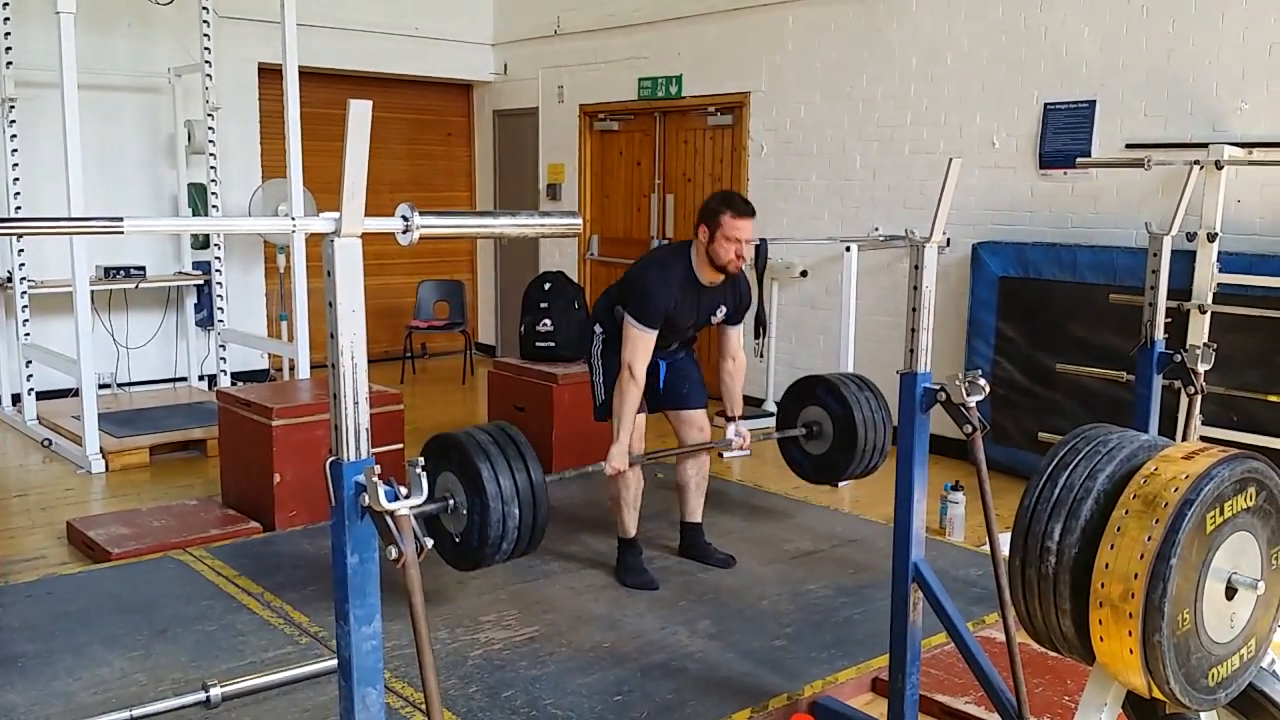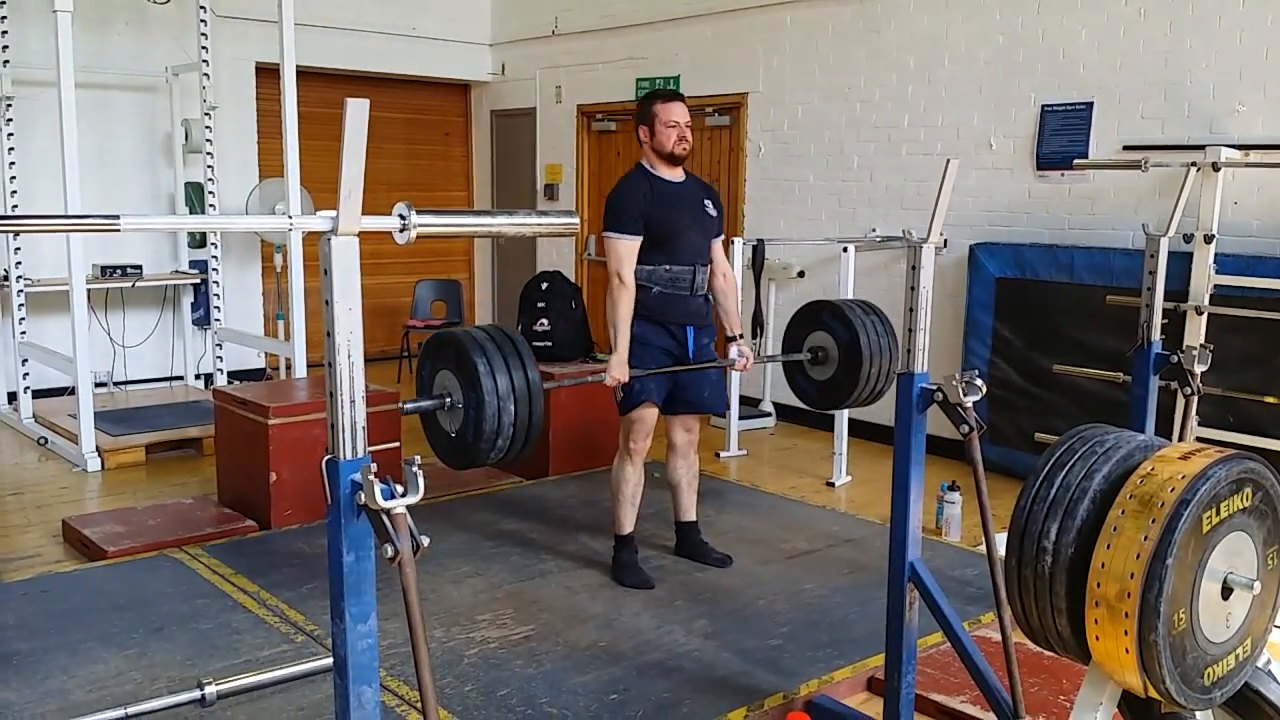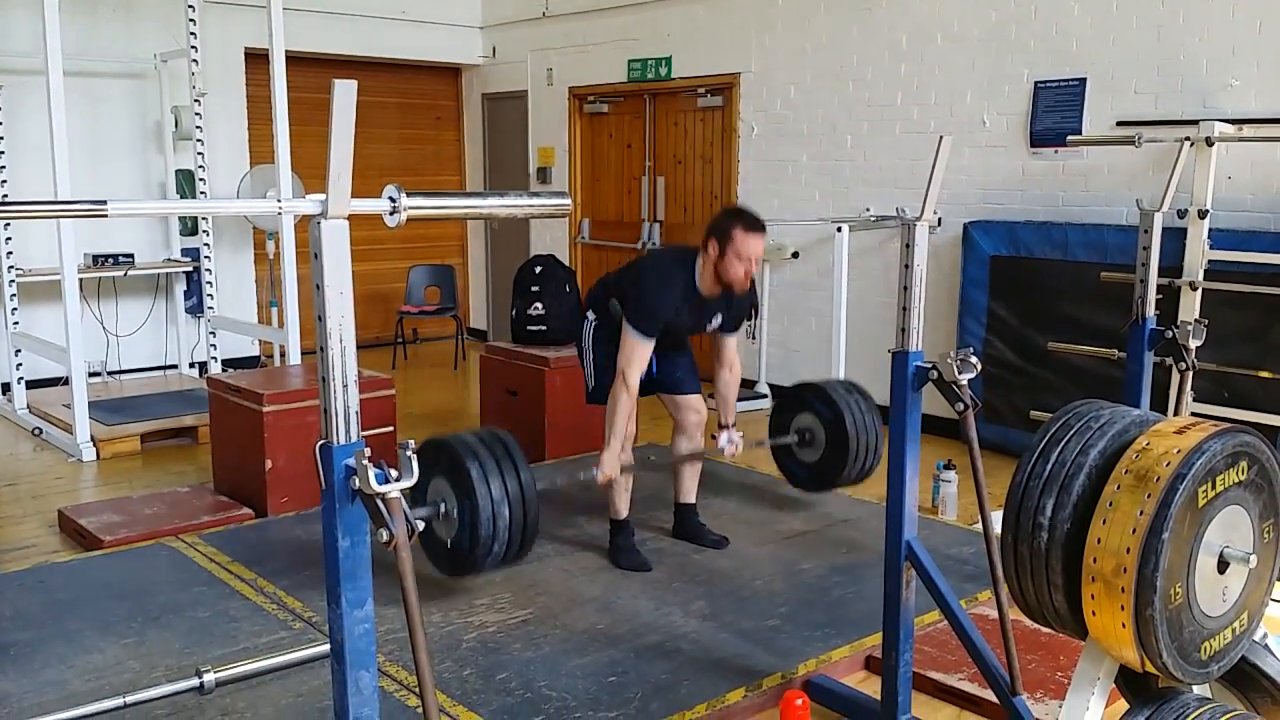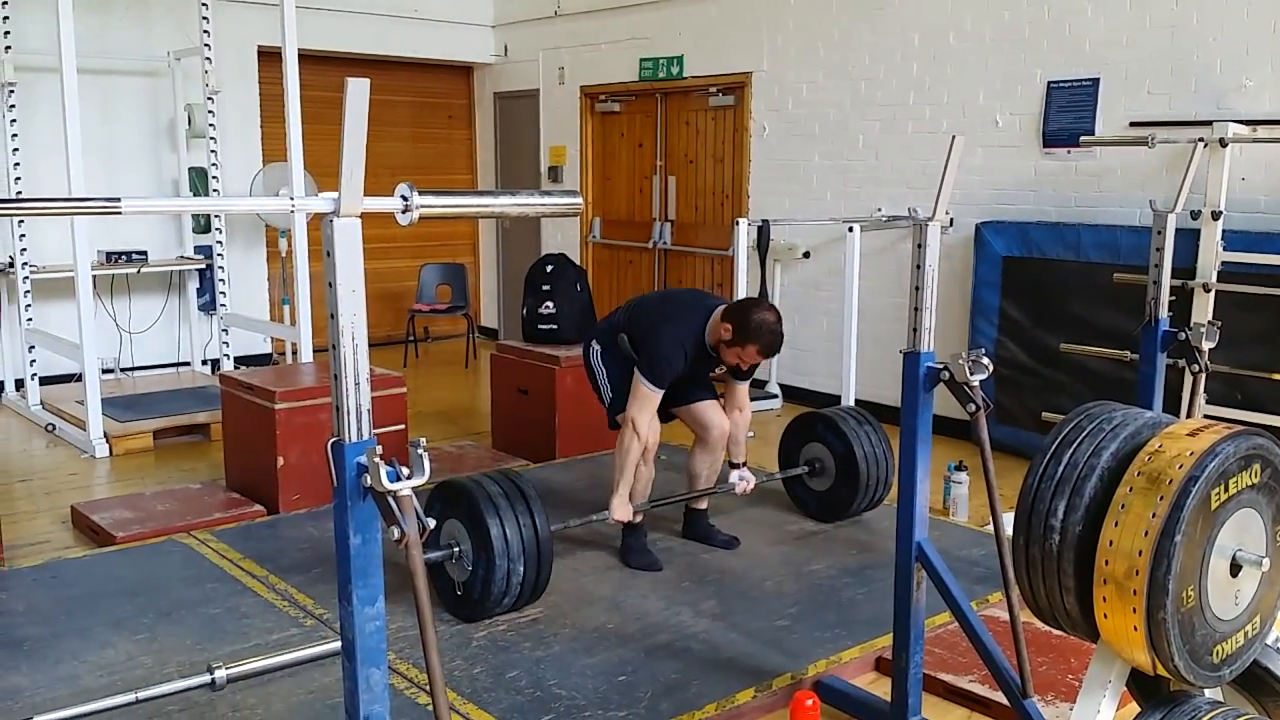
dt=0.7s
person 1, frame 1
left shoulder: (736, 287)
right shoulder: (659, 279)
left elbow: (732, 356)
right elbow: (633, 368)
left wrist: (734, 418)
right wrist: (619, 444)
left hip: (673, 346)
right hip: (618, 339)
left knee: (698, 436)
right knee: (635, 446)
left ankle: (692, 537)
right ankle: (628, 552)
person 1, frame 2
left shoulder: (704, 194)
right shoulder: (631, 192)
left elbow: (720, 271)
right elbow: (621, 277)
left wrist: (735, 336)
right wrist: (620, 353)
left hip: (697, 331)
right hip: (648, 332)
left knee: (685, 437)
right knee: (637, 442)
left ankle: (688, 535)
right ankle: (624, 550)
person 1, frame 3
left shoulder: (739, 297)
right shoulder: (662, 285)
left elbow: (727, 364)
right elbow: (628, 376)
left wrist: (728, 426)
right wrist: (611, 452)
left hip: (665, 336)
right hip: (608, 322)
left knee: (693, 417)
right knee: (625, 425)
left ankle: (686, 518)
right ankle: (621, 534)
person 1, frame 4
left shoulder: (744, 340)
right shoulder: (673, 341)
left elbow: (738, 407)
right elbow: (637, 422)
left wrist: (738, 466)
right wrist: (620, 497)
right hip: (614, 353)
left knee: (716, 428)
right knee: (648, 437)
left ankle: (696, 519)
right ankle: (633, 533)
